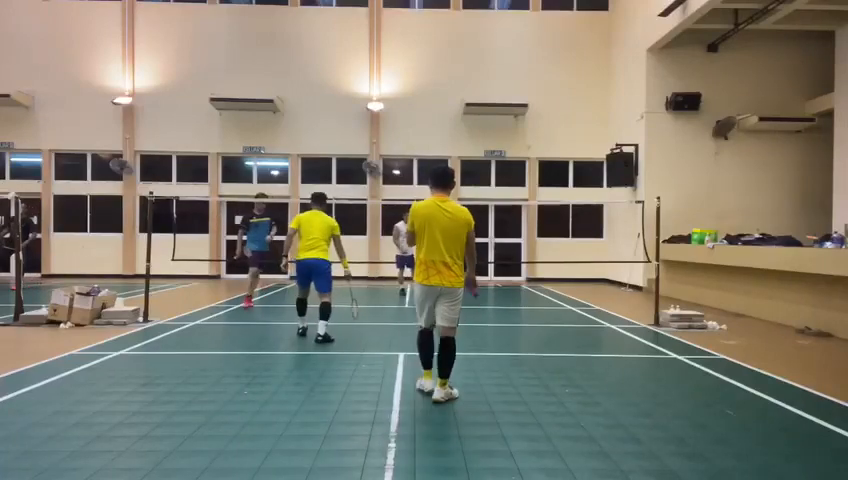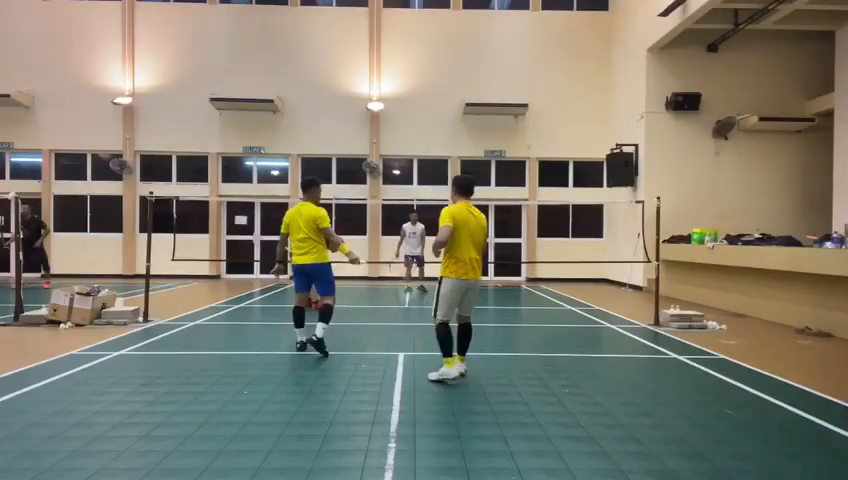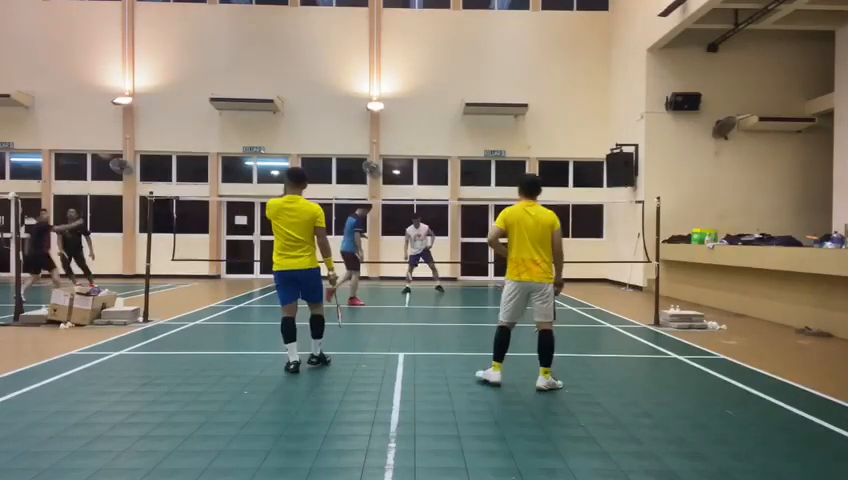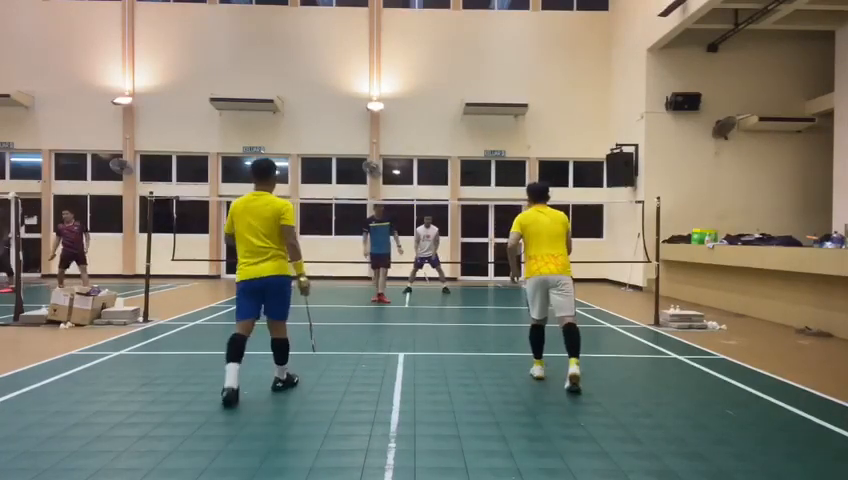
dt=1s
person 1, frame 1
left shoulder: (418, 209)
right shoulder: (464, 214)
left elbow: (409, 241)
right elbow: (471, 251)
right wrist: (471, 277)
left hip: (425, 280)
right hip: (453, 282)
left knee: (425, 328)
right knee: (448, 333)
left ankle: (426, 378)
right ankle: (442, 387)
person 1, frame 2
left shoulder: (450, 211)
right shoulder: (481, 217)
left elbow: (443, 238)
left wrist: (435, 247)
left hip: (453, 275)
right hip: (474, 276)
left knee: (441, 320)
right knee: (464, 320)
left ankle: (449, 365)
right ankle: (459, 362)
person 1, frame 3
left shoulder: (508, 213)
right shoulder: (550, 216)
left elbow: (492, 239)
right elbow: (558, 251)
left wrist: (506, 253)
right wrist: (558, 276)
left hip: (516, 278)
right hip: (543, 279)
left knee: (505, 324)
right knee: (545, 326)
left ankle: (495, 371)
right ankle: (545, 376)
person 1, frame 4
left shoulder: (523, 218)
right shoulder: (561, 217)
left elbow: (512, 245)
left wrist: (514, 269)
left hip: (535, 275)
right hip: (561, 273)
left knee: (537, 321)
right knee: (568, 319)
left ankle: (538, 366)
right ankle: (573, 364)
person 2, frame 1
left shoulder: (300, 217)
right shoulder: (331, 221)
left elbow: (289, 236)
right elbow: (338, 246)
left wrist: (285, 257)
right wrist: (345, 266)
left hip: (302, 260)
right hip: (321, 261)
left knee: (302, 294)
right knee: (325, 297)
left ankle: (302, 327)
right ankle: (321, 333)
person 2, frame 2
left shoulder: (290, 213)
right shoulder: (319, 212)
left elbow: (282, 240)
right elbow: (331, 235)
left wrist: (280, 262)
right wrist: (348, 252)
left hip: (298, 264)
right hip: (318, 263)
left knee: (300, 301)
right knee: (328, 299)
left ankle: (301, 340)
right ankle: (318, 336)
person 2, frame 3
left shoulder: (272, 206)
right shoulder: (314, 209)
right elbow: (322, 241)
left wrist: (285, 195)
right wrist: (331, 269)
left hip: (282, 269)
right hip: (308, 267)
left knee: (288, 313)
right knee: (316, 310)
left ankle: (293, 359)
right ankle: (316, 353)
person 2, frame 4
left shoulder: (236, 206)
right shoulder: (282, 206)
left elbow: (229, 240)
right elbow: (291, 243)
right wrist: (302, 275)
left hip: (246, 276)
right hip: (276, 274)
left knee: (242, 330)
right knee: (278, 329)
left ankle: (230, 386)
right ankle: (281, 378)
